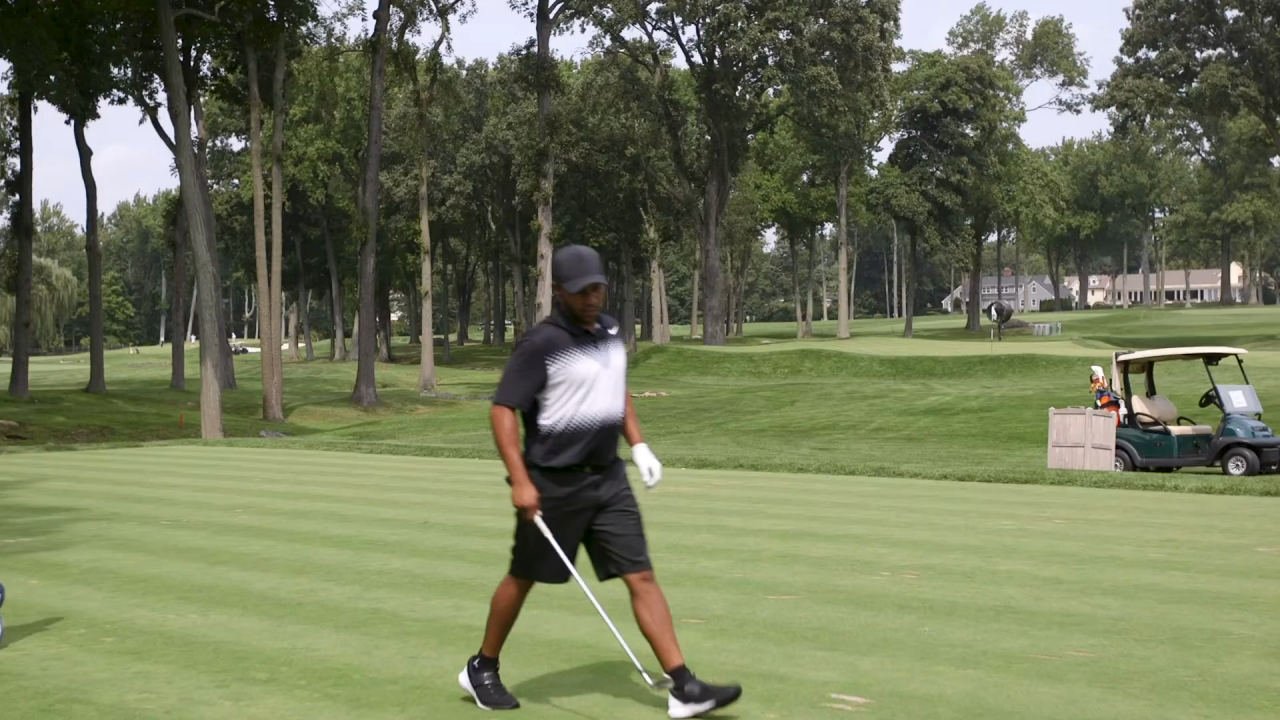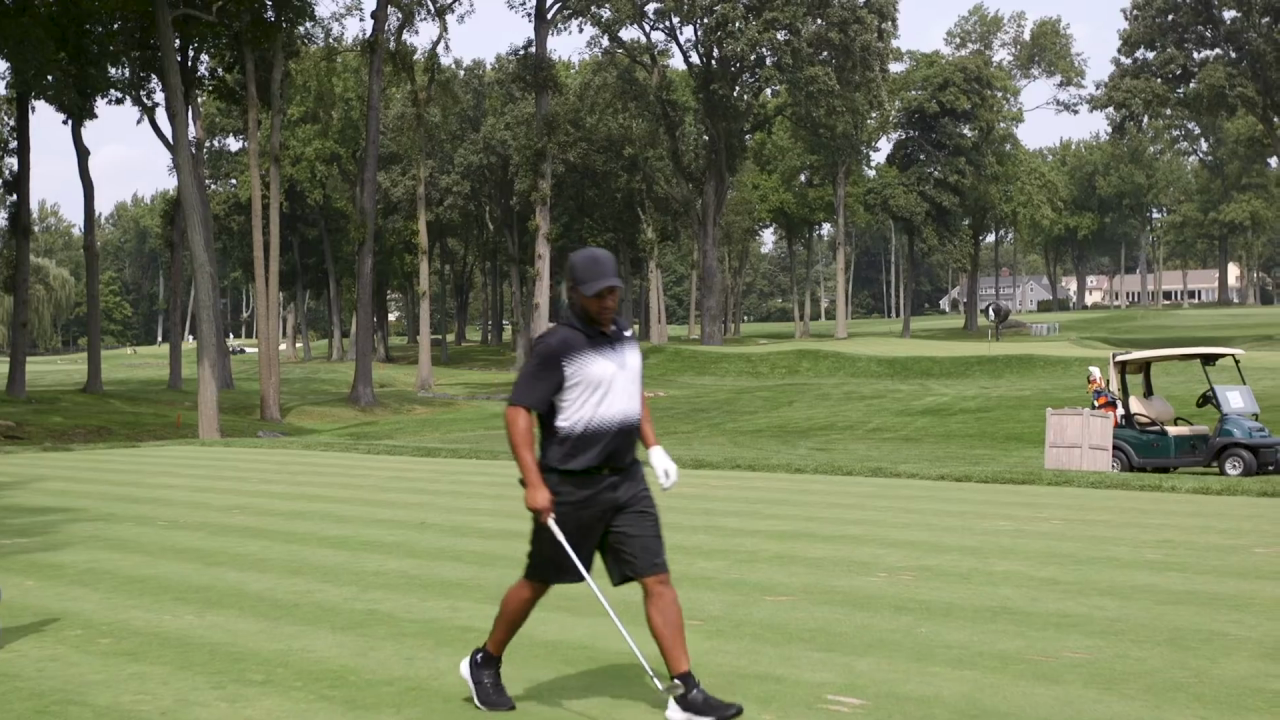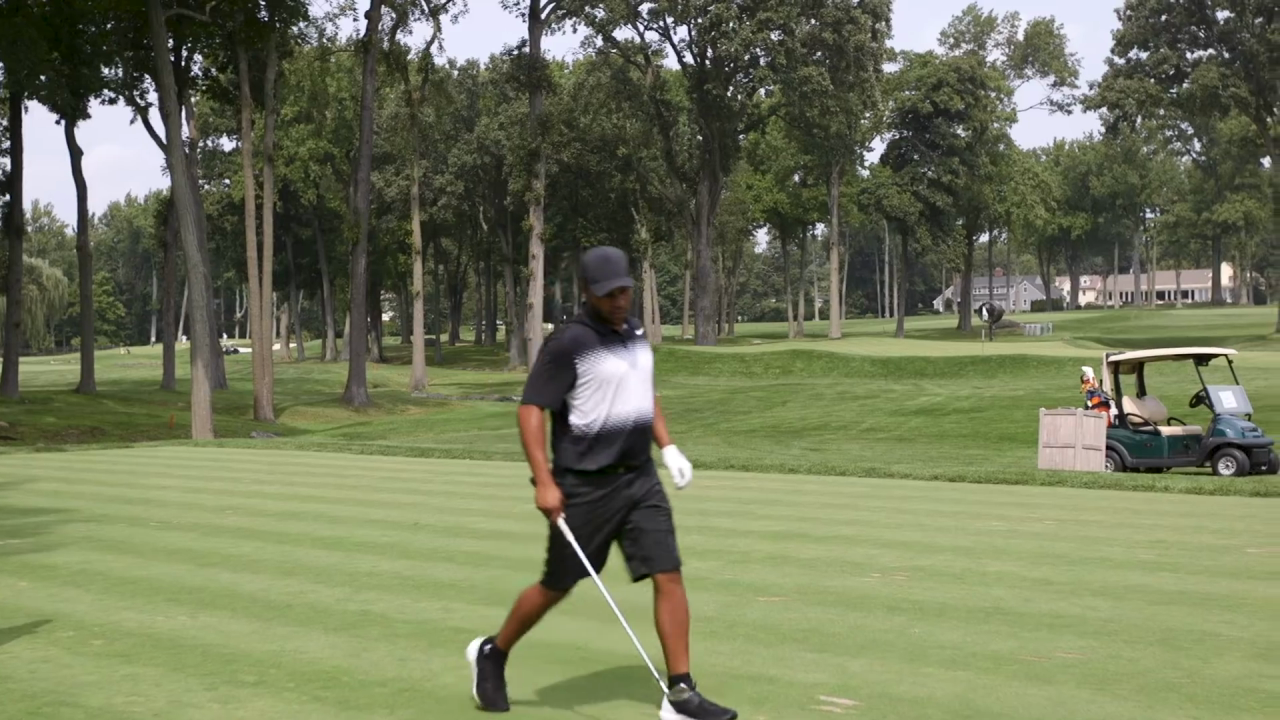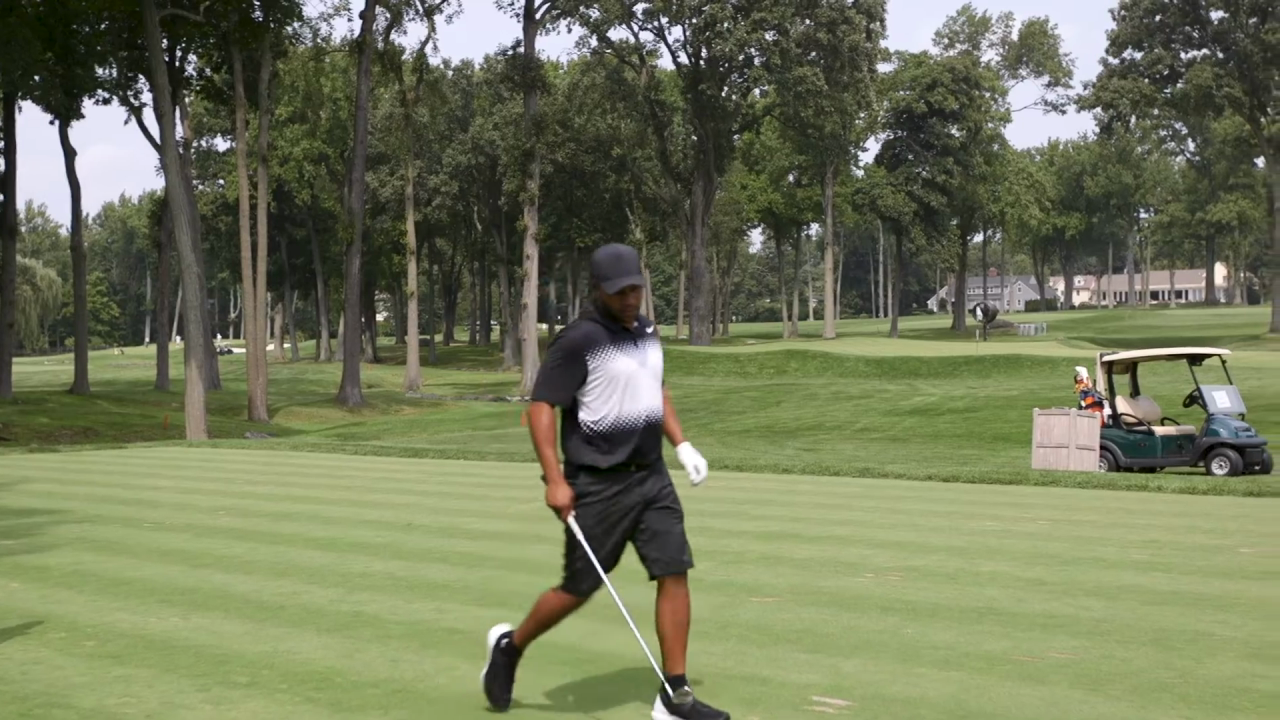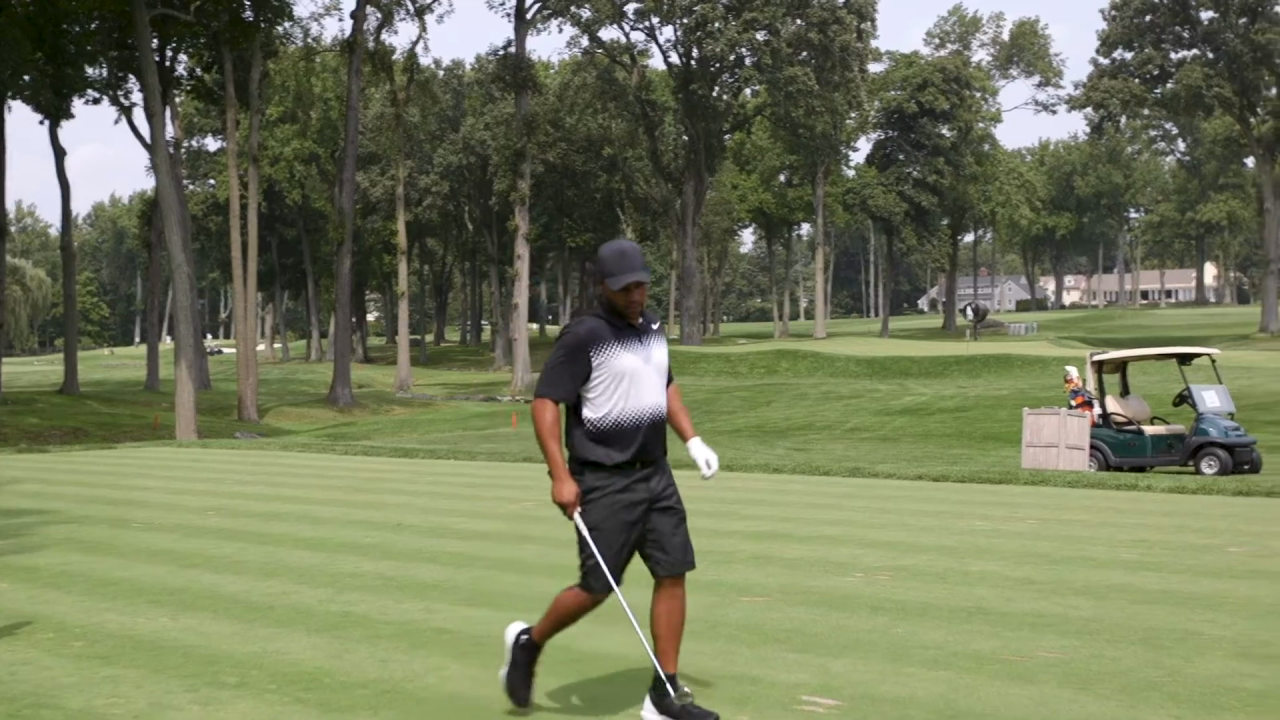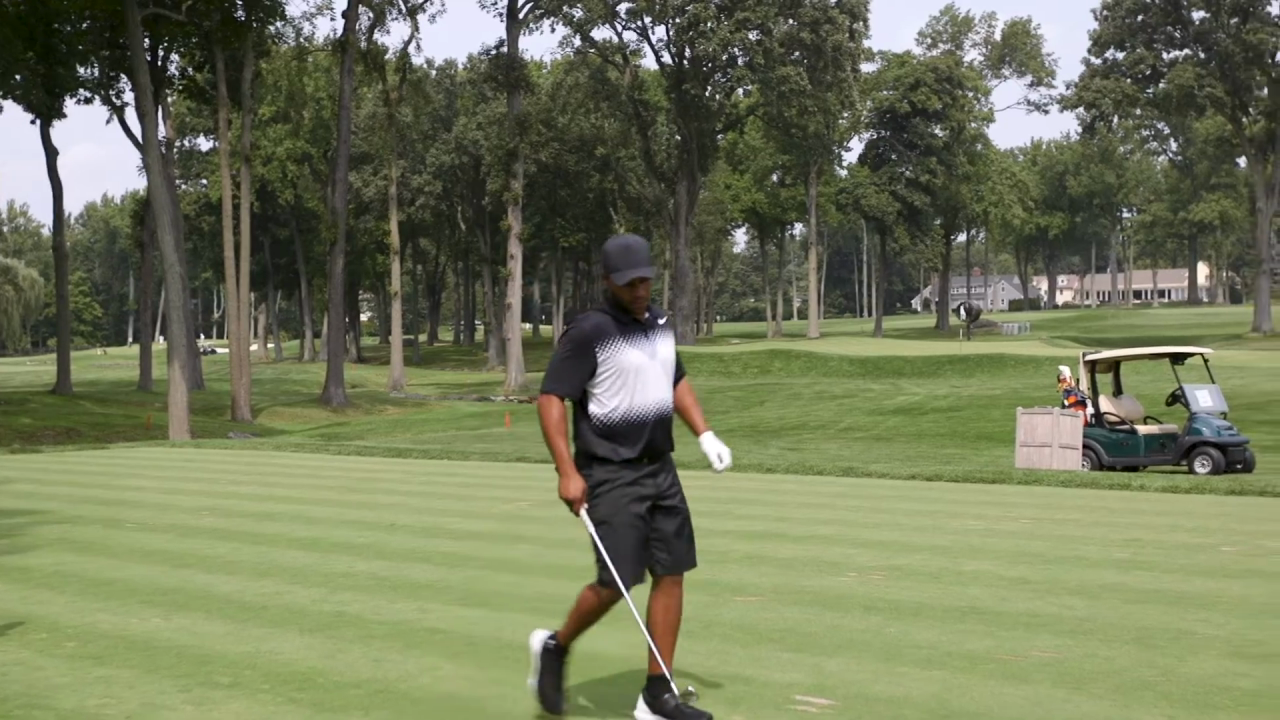
dt=0.1s
person 1, frame 1
left shoulder: (611, 331)
right shoulder: (540, 343)
right elbow: (503, 410)
left wrist: (639, 445)
right wrist: (520, 480)
left hip: (608, 478)
right hip: (556, 483)
left knee: (642, 577)
right knee: (525, 577)
right ankle: (482, 667)
person 1, frame 2
left shoulder: (625, 334)
right shoulder: (555, 345)
right elbow: (518, 411)
left wrist: (654, 447)
right wrist: (534, 483)
left hip: (625, 480)
right hip: (572, 485)
left knee: (656, 578)
right knee: (538, 581)
right ankle: (484, 663)
person 1, frame 3
left shoulder: (637, 333)
right shoulder: (569, 343)
right elbow: (530, 409)
left wrist: (668, 447)
right wrist: (544, 481)
left hip: (640, 479)
right hip: (586, 485)
left knee: (669, 575)
right knee: (556, 583)
right ankle: (492, 653)
person 1, frame 4
left shoulder: (647, 331)
right shoulder: (579, 339)
right elbow: (541, 406)
left wrist: (681, 444)
right wrist: (555, 479)
left hip: (651, 477)
right hip: (597, 483)
left knee: (675, 576)
right knee: (579, 589)
right ankle: (509, 646)
person 1, frame 5
left shoulder: (653, 327)
right shoulder: (583, 336)
right elbow: (544, 403)
left wrist: (692, 439)
right wrist: (560, 475)
left hip: (655, 473)
right hip: (604, 479)
left knee: (672, 576)
right knee: (597, 587)
right ankle: (529, 642)
person 1, frame 6
left shoulder: (661, 322)
right shoulder: (589, 330)
left elbow: (677, 383)
right elbow: (550, 398)
left wrist: (705, 434)
right wrist: (567, 471)
left hip: (660, 469)
right hip: (610, 474)
left knee: (670, 575)
right knee: (615, 583)
right ankle: (556, 646)
